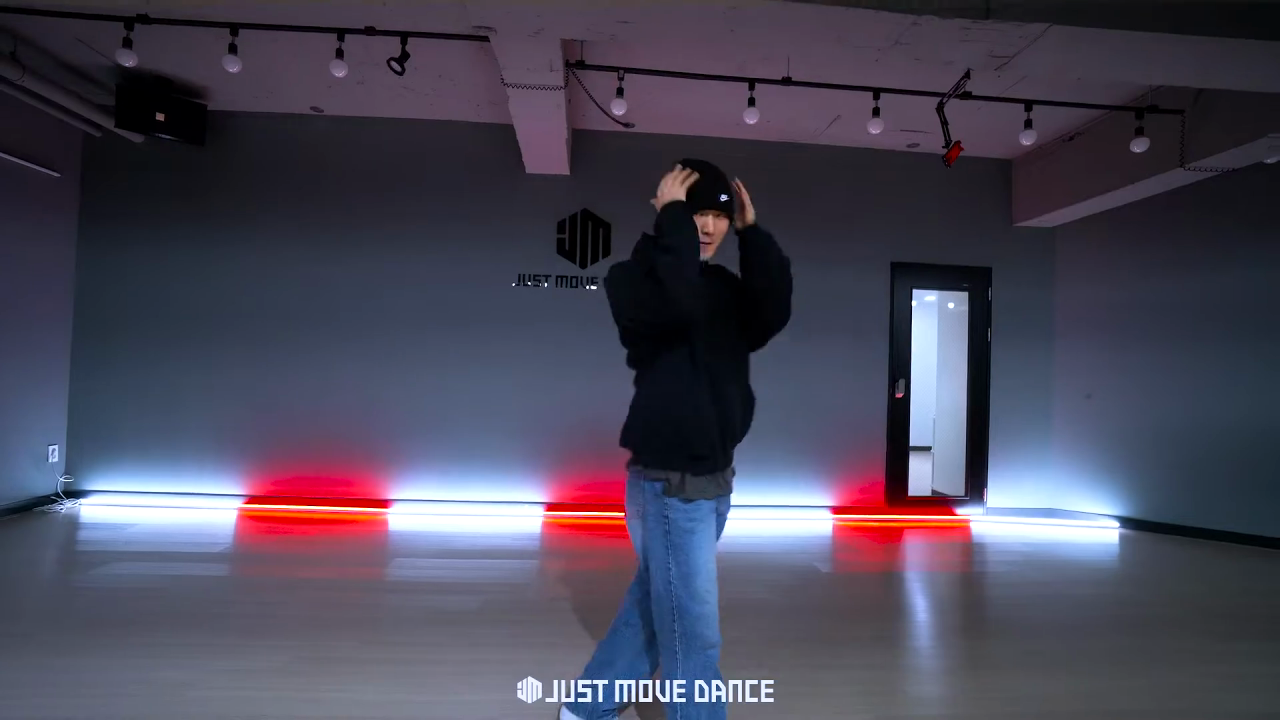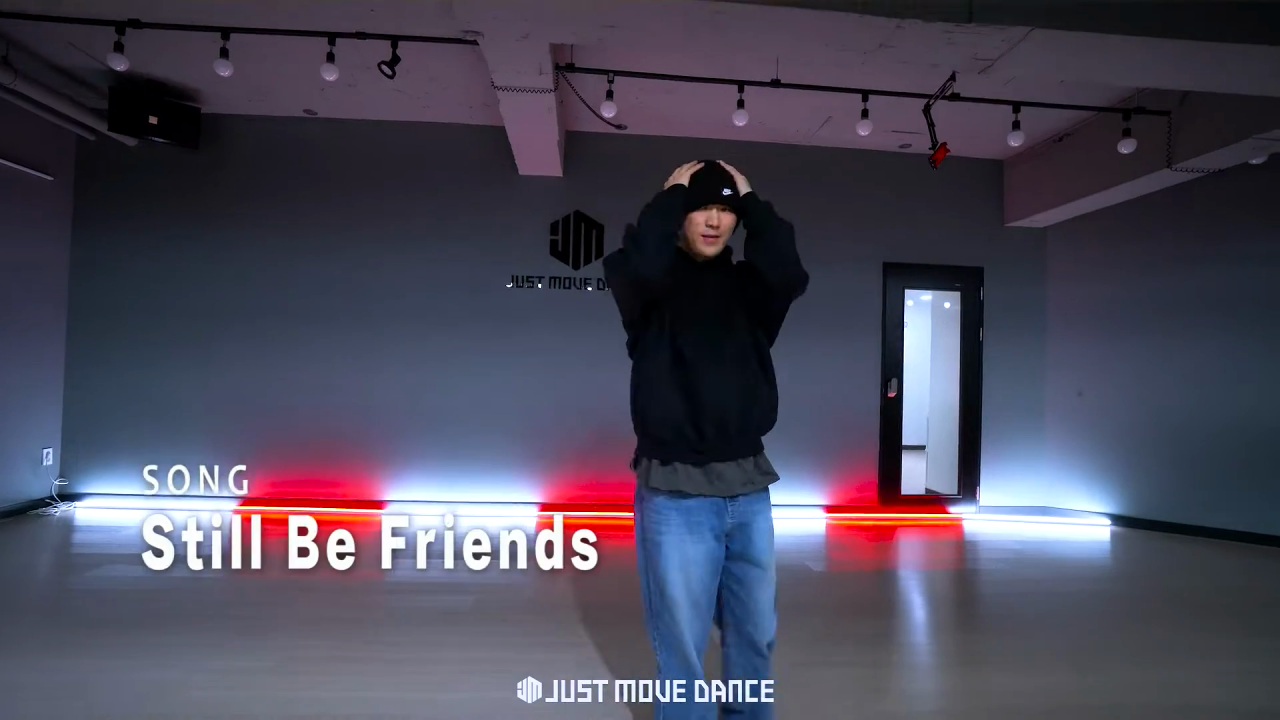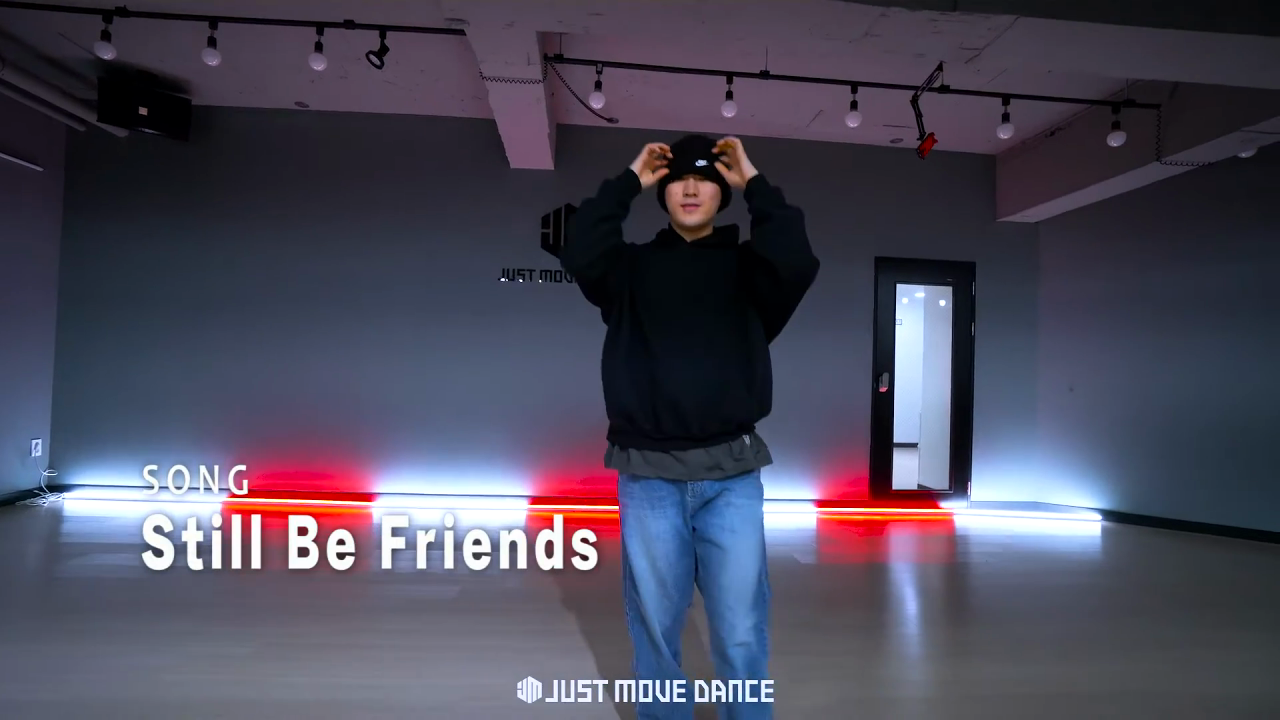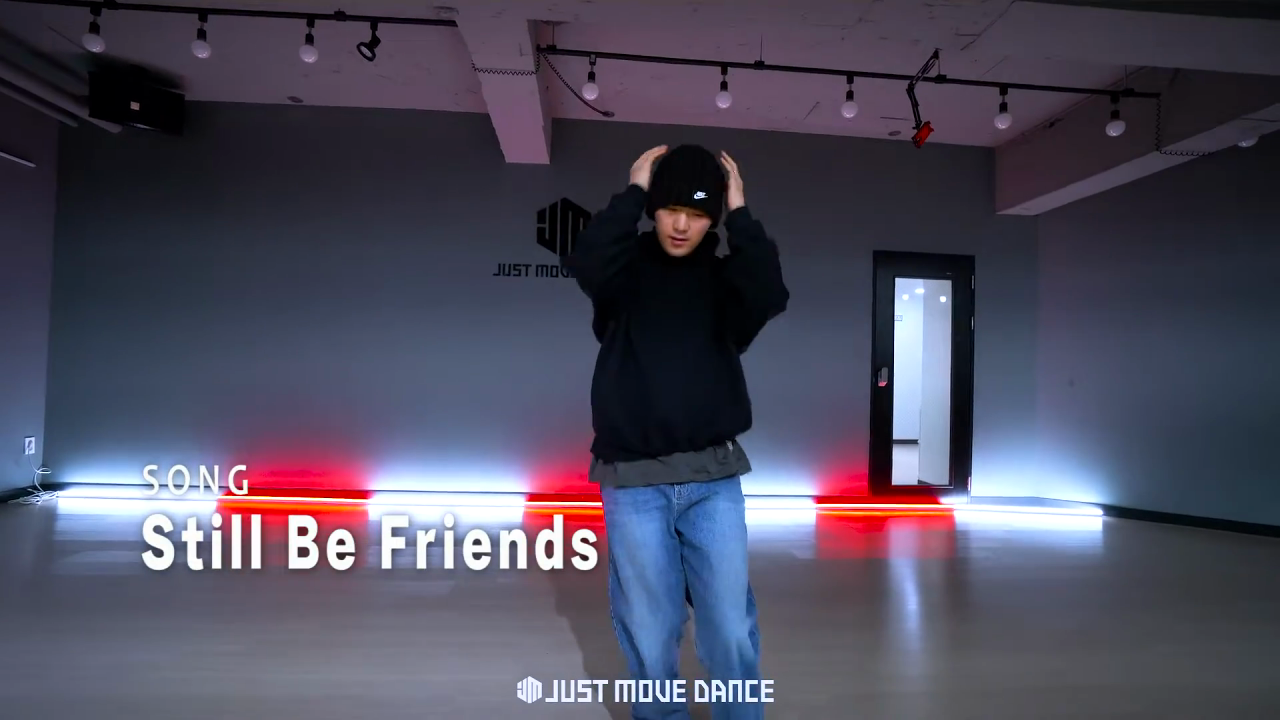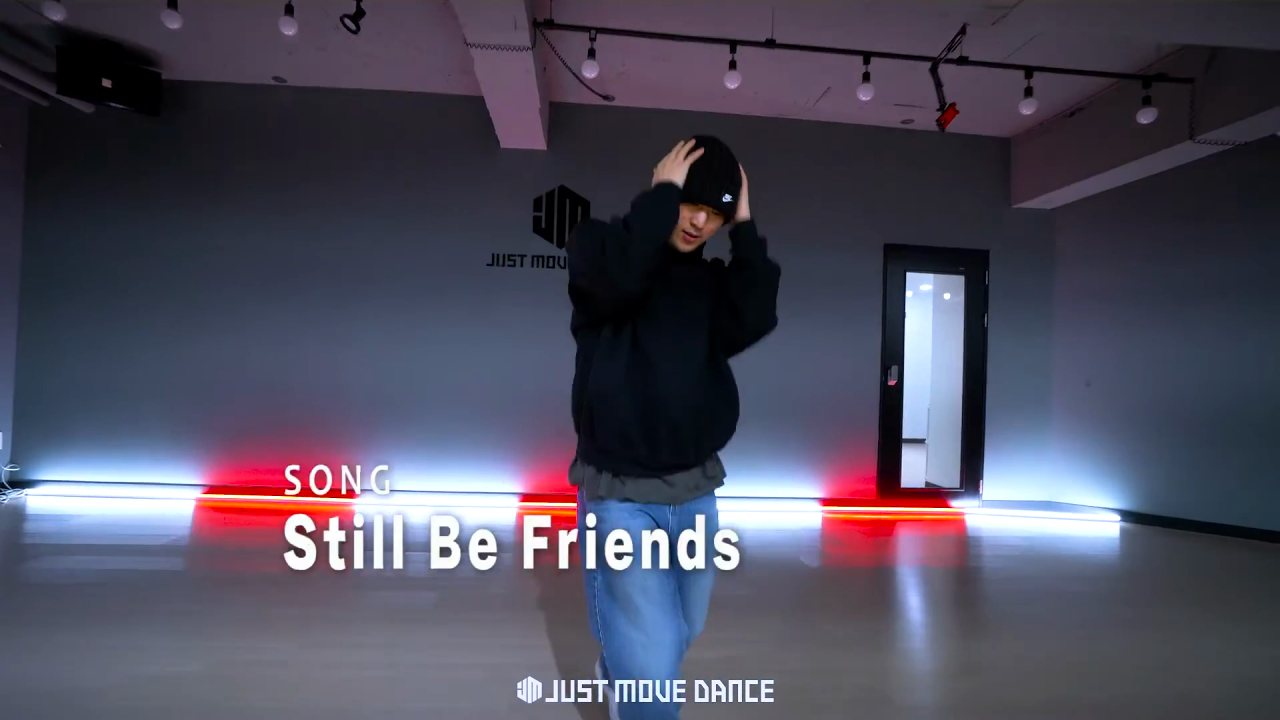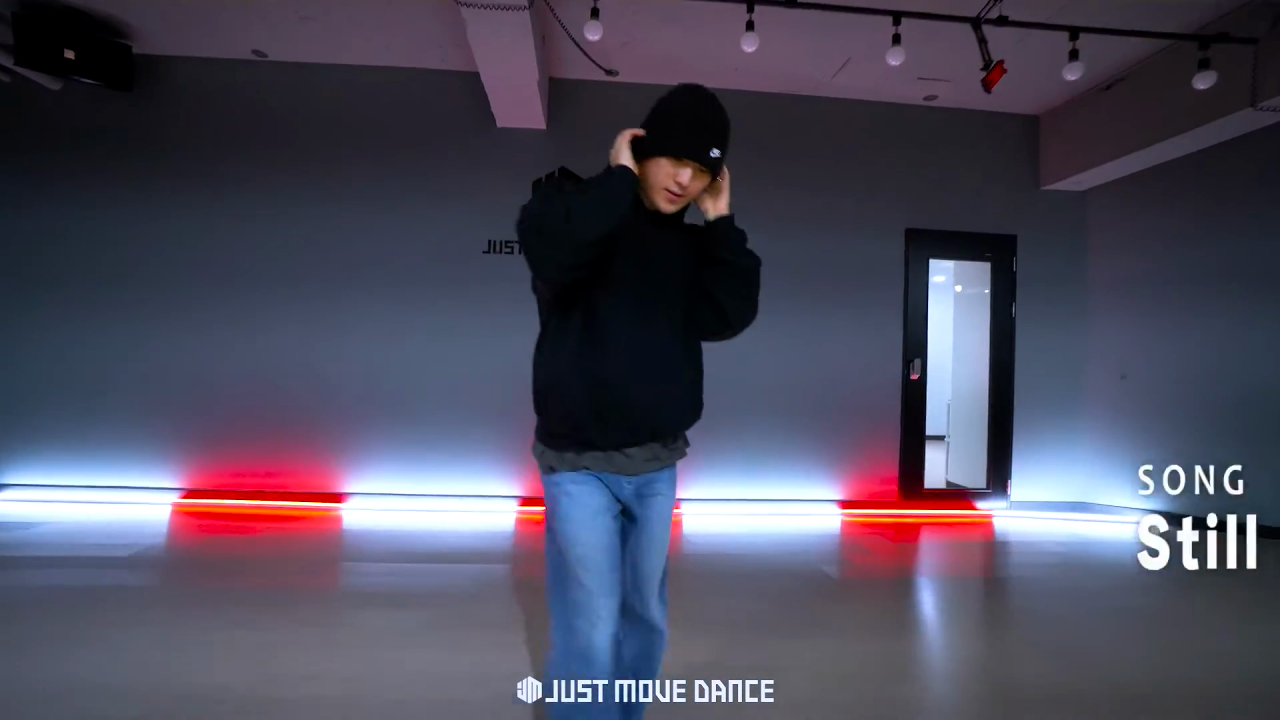
dt=0.4s
person 1, frame 1
left shoulder: (722, 286)
right shoulder: (633, 279)
left elbow: (772, 314)
right elbow: (677, 303)
left wrist: (754, 231)
right wrist: (672, 215)
left hip: (711, 481)
right hip: (671, 485)
left knee: (650, 610)
right knee: (695, 635)
person 1, frame 2
left shoulder: (747, 285)
right shoulder: (653, 281)
left elbow: (789, 275)
right elbow: (636, 264)
left wrist: (751, 199)
right wrist: (672, 193)
left hip: (748, 486)
right hip: (674, 492)
left knee: (758, 630)
right knee: (683, 642)
person 1, frame 3
left shoulder: (748, 267)
right shoulder: (635, 267)
left elbow: (797, 263)
right elbow: (580, 253)
left wrist: (755, 185)
right wrist: (629, 183)
left hip: (730, 472)
right hip: (649, 473)
left knee: (739, 631)
right knee: (657, 623)
person 1, frame 4
left shoulder: (725, 280)
right shoulder: (622, 272)
left elbow: (769, 296)
right elbow: (586, 264)
left wrist: (739, 212)
right wrist: (634, 189)
left hip: (714, 478)
right hip: (633, 481)
left knee: (730, 630)
right knee: (649, 631)
person 1, frame 5
left shoulder: (713, 279)
right shoulder: (601, 244)
left elbow: (752, 324)
right elbow: (617, 274)
left wrist: (745, 227)
right wrist: (662, 190)
left hip: (695, 486)
right hip: (620, 491)
left knee: (679, 635)
right knee: (652, 652)
person 1, frame 6
left shoulder: (694, 246)
right shoulder: (574, 210)
left elbow: (727, 318)
right elbow: (553, 256)
left wrist: (722, 219)
right wrist: (619, 178)
left hip: (656, 462)
right hip: (576, 461)
left knee: (644, 615)
right knee: (591, 630)
